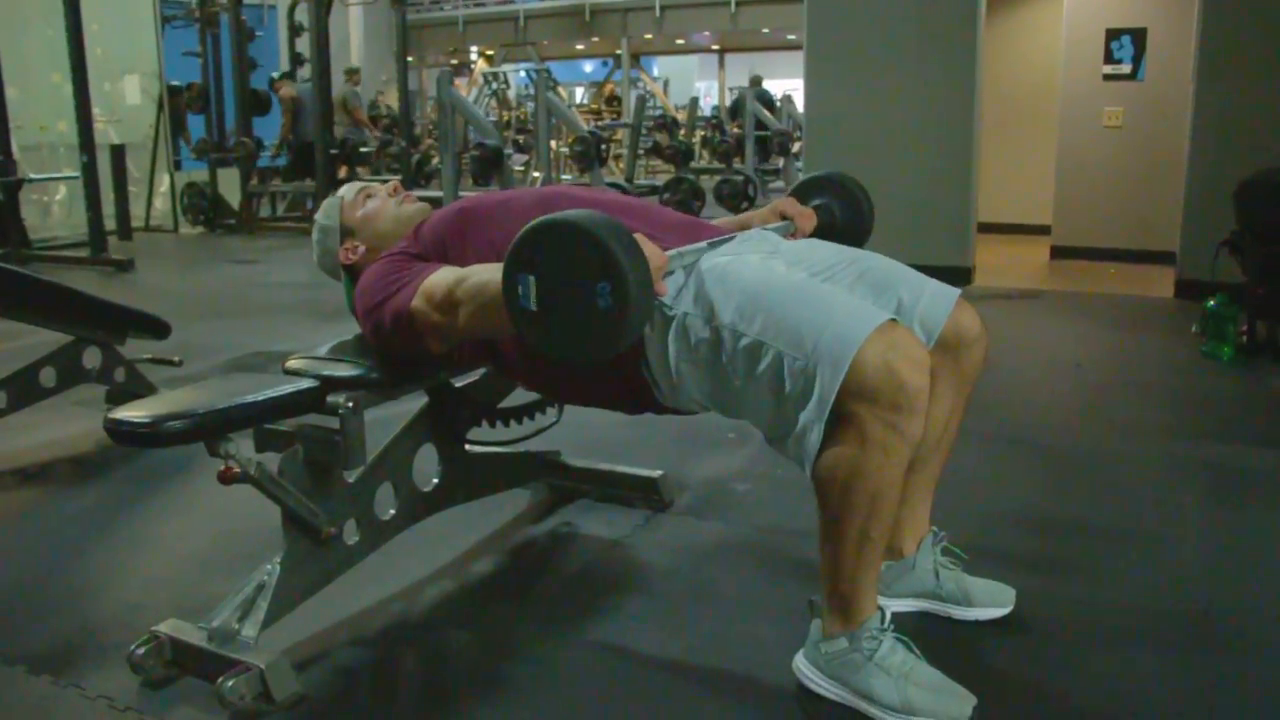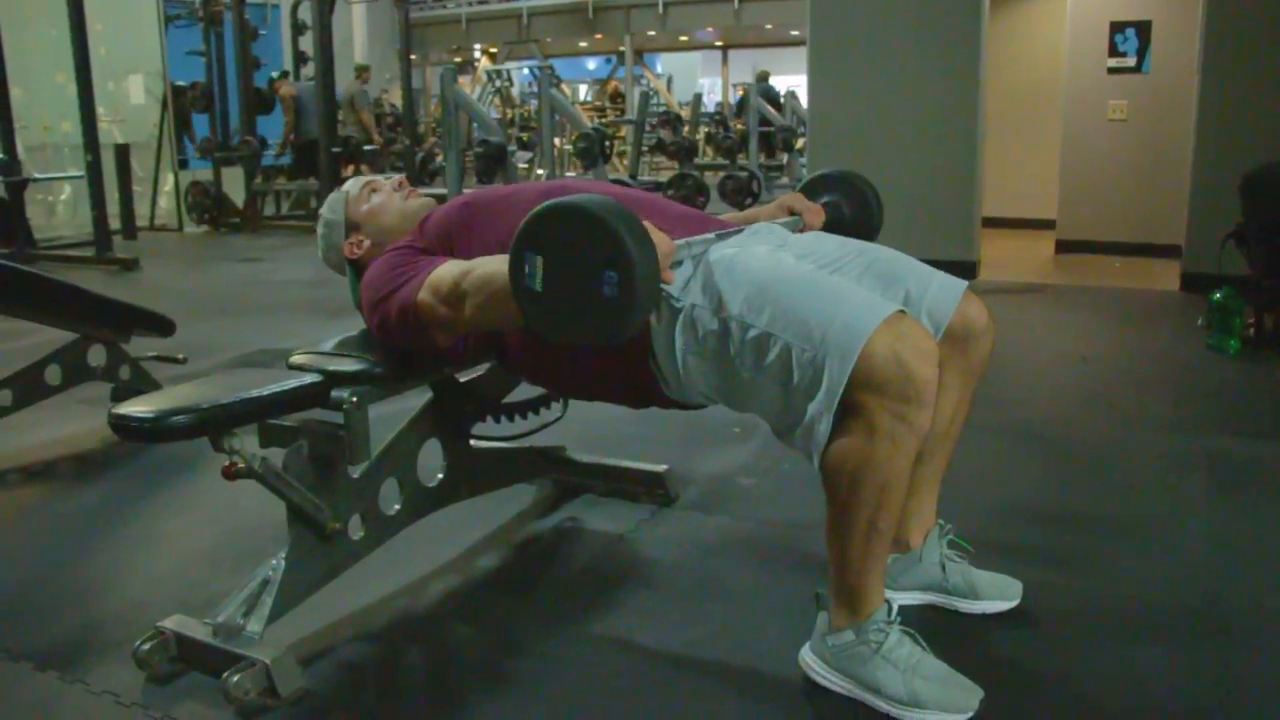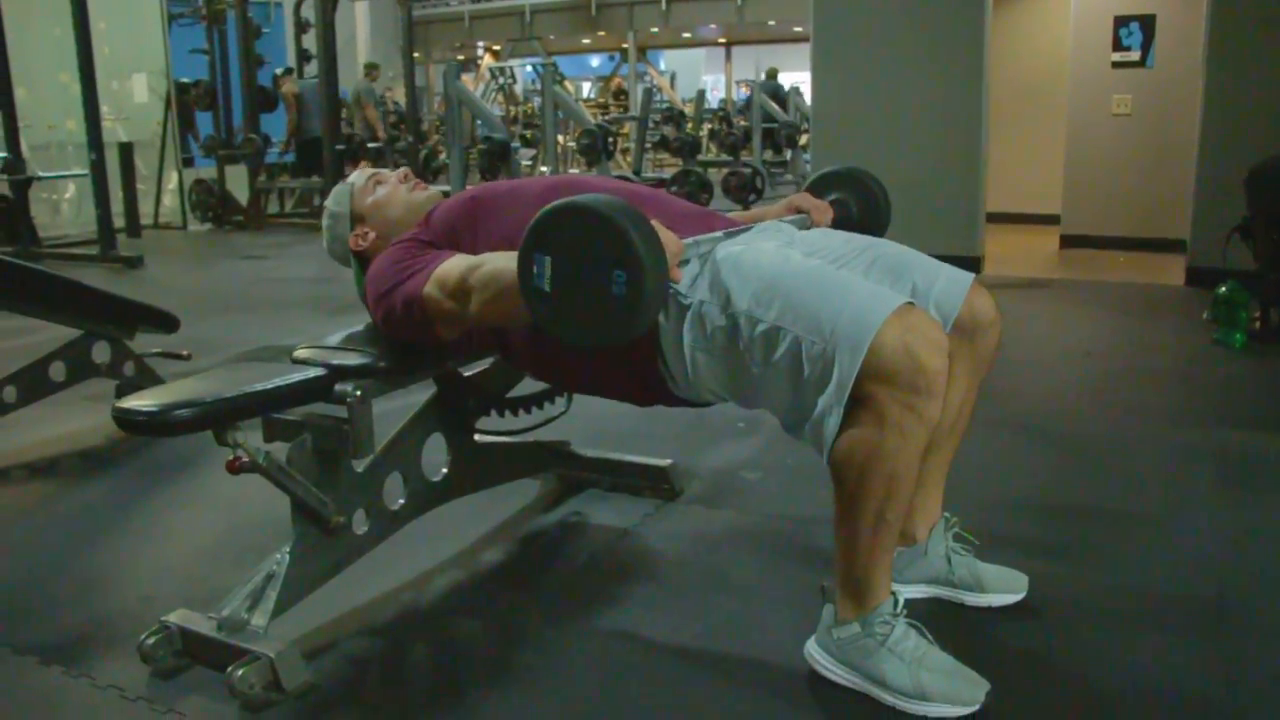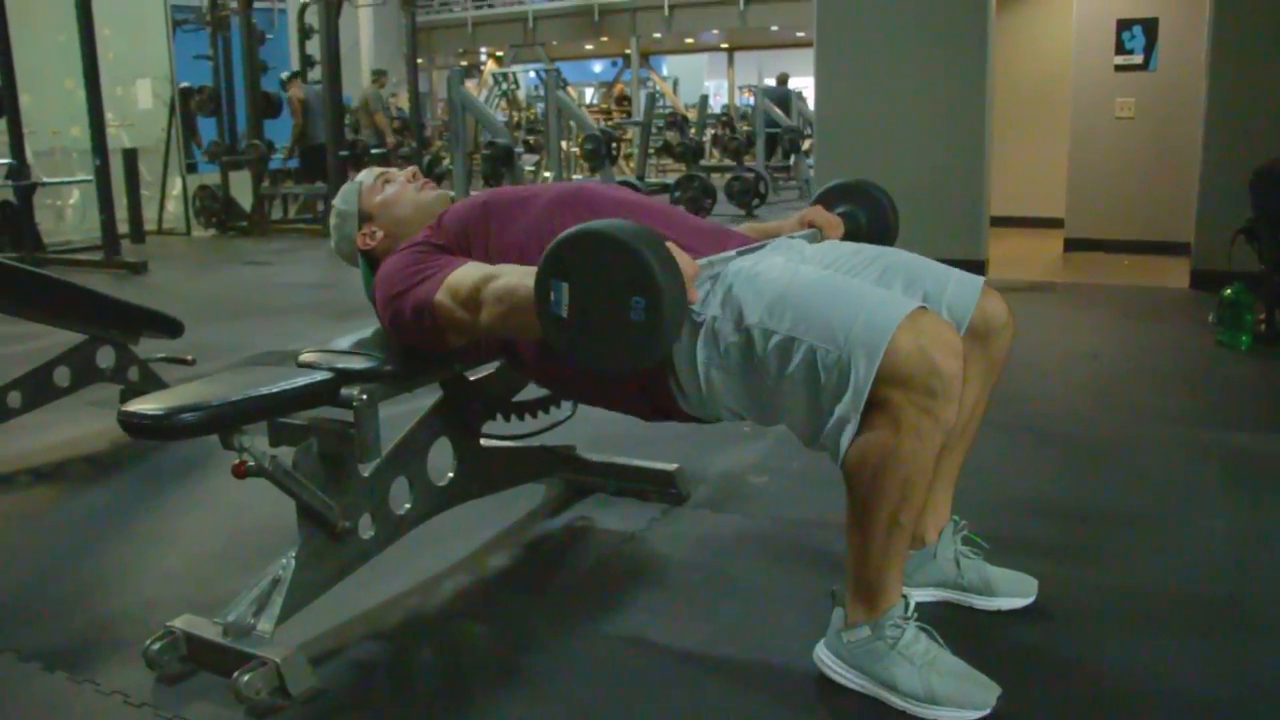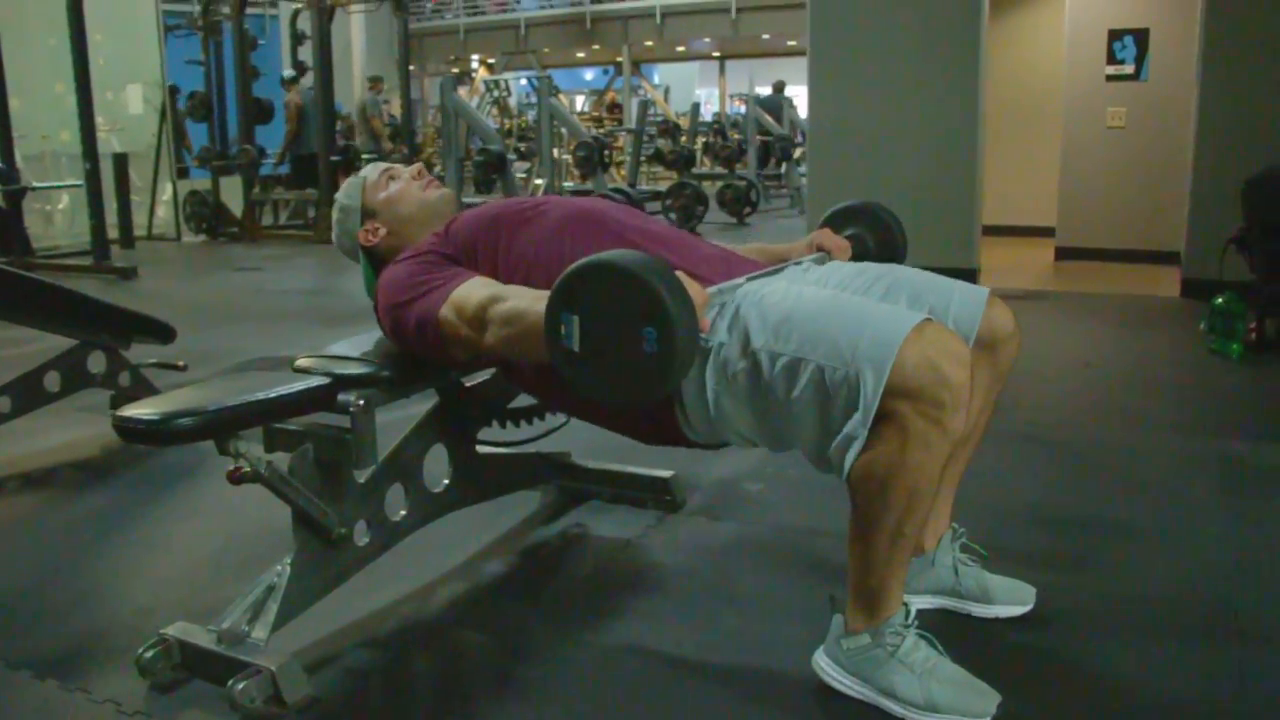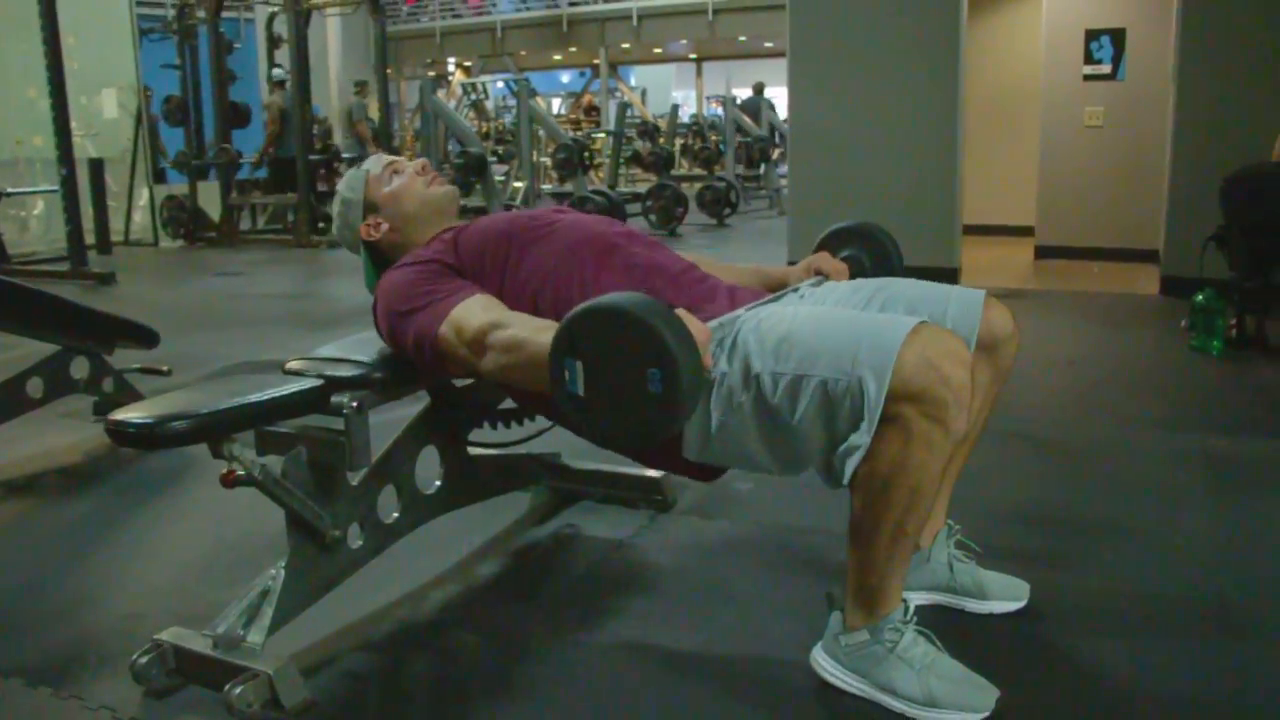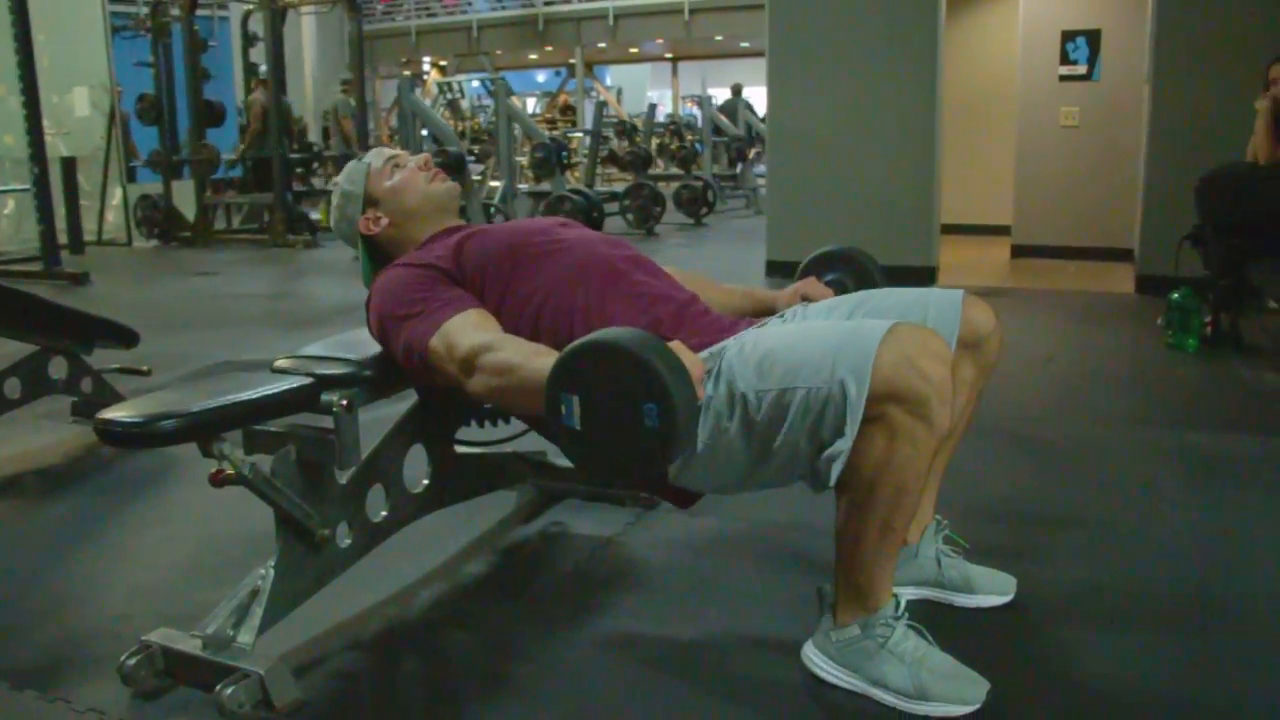
dt=0.2s
person 1, frame 1
left shoulder: (462, 232)
right shoulder: (389, 281)
right elbow: (458, 303)
left wrist: (750, 216)
right hip: (668, 295)
left knee: (955, 334)
right knee: (890, 378)
left ankle: (903, 558)
right ankle: (845, 640)
person 1, frame 2
left shoulder: (472, 224)
right shoulder: (395, 275)
right elbow: (463, 296)
left wrist: (756, 212)
right hip: (675, 290)
left knee: (962, 324)
right knee: (898, 369)
left ankle: (911, 551)
right ankle: (853, 633)
person 1, frame 3
left shoulder: (485, 217)
right shoulder: (400, 267)
right elbow: (472, 289)
left wrist: (764, 211)
right hip: (683, 291)
left knee: (969, 316)
right knee: (908, 359)
left ankle: (915, 544)
right ankle: (858, 625)
person 1, frame 4
left shoulder: (500, 222)
right shoulder: (408, 272)
right elbow: (486, 299)
left wrist: (777, 228)
right wrist: (612, 280)
right hip: (694, 310)
left knee: (982, 319)
right knee: (924, 362)
left ankle: (928, 548)
right ankle: (868, 629)
person 1, frame 5
left shoulder: (514, 228)
right shoulder: (411, 277)
right elbow: (493, 318)
left wrist: (784, 252)
left hip: (746, 289)
right hip: (704, 339)
left knee: (987, 328)
right knee: (932, 372)
left ankle: (927, 554)
right ankle: (868, 635)
person 1, frame 6
left shoulder: (512, 239)
right shoulder: (412, 281)
right elbow: (493, 341)
left wrist: (782, 275)
left hip: (750, 317)
right hip: (704, 370)
left knee: (987, 329)
right knee: (935, 374)
left ankle: (923, 553)
right ankle: (866, 631)
person 1, frame 7
left shoulder: (518, 238)
right shoulder: (409, 283)
right elbow: (483, 361)
left wrist: (770, 300)
left hip: (734, 346)
right hip: (695, 396)
left knee: (968, 325)
right knee: (911, 371)
left ankle: (910, 547)
right ankle: (858, 627)
